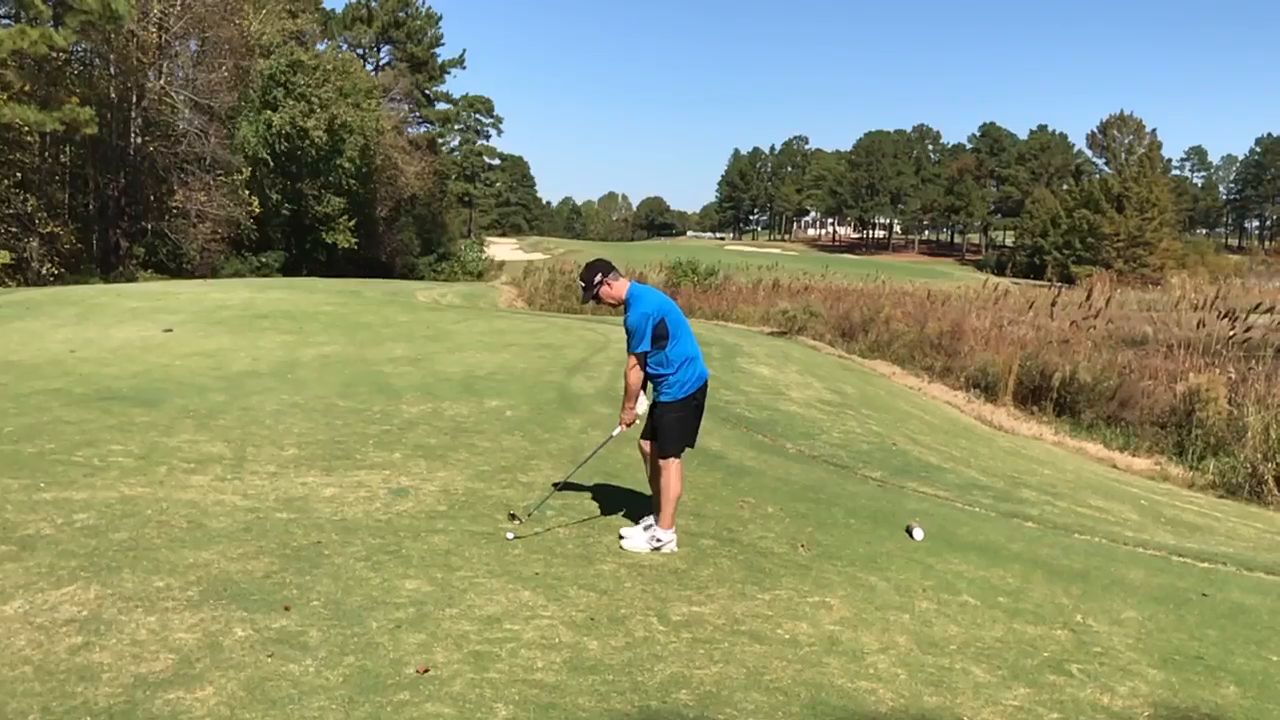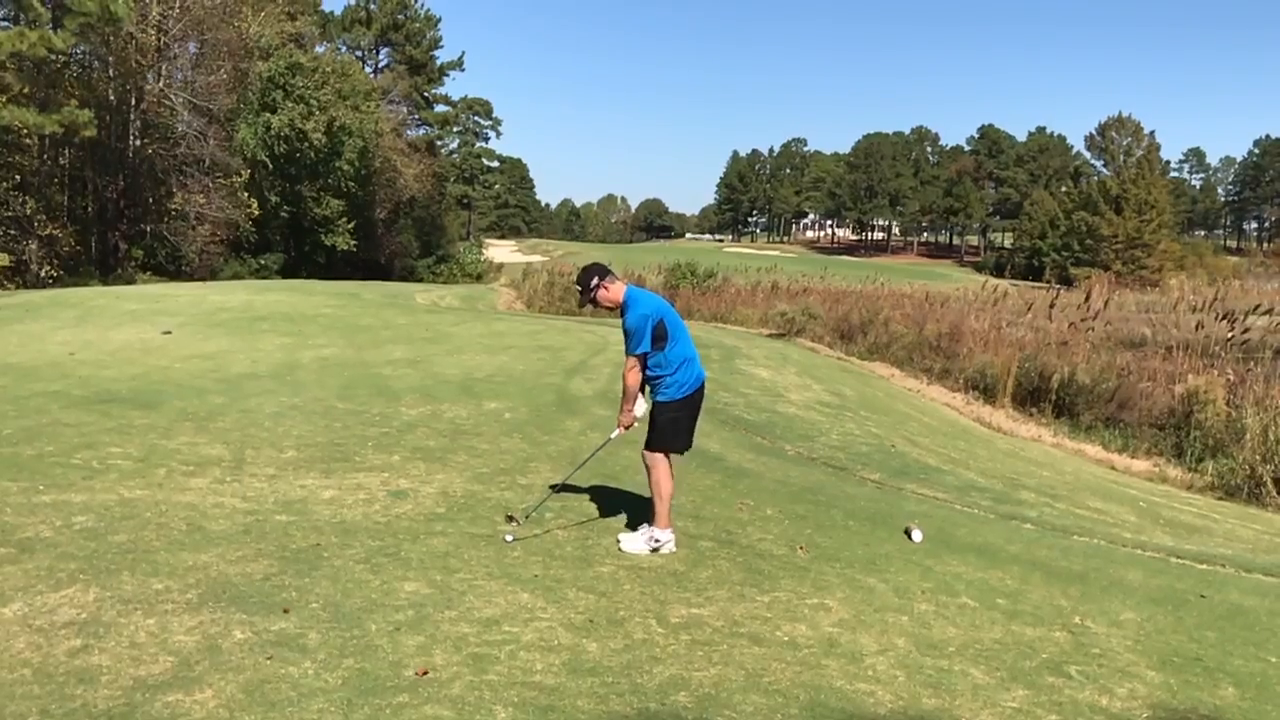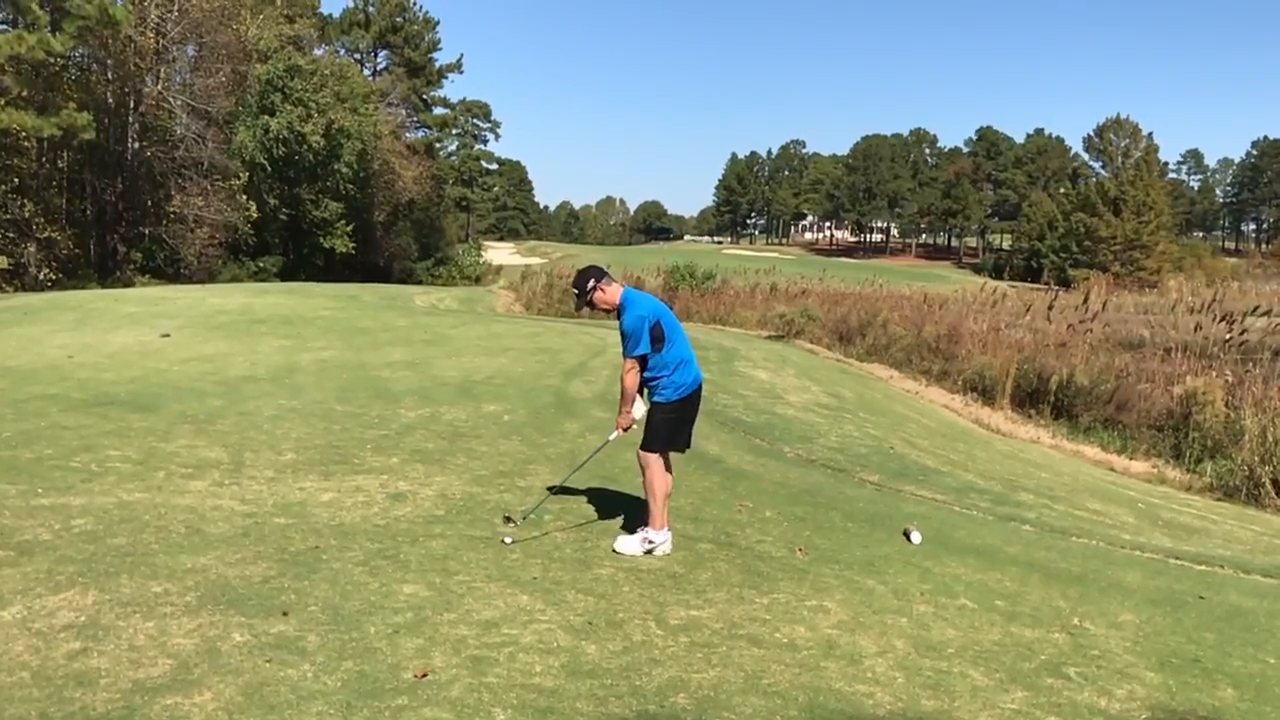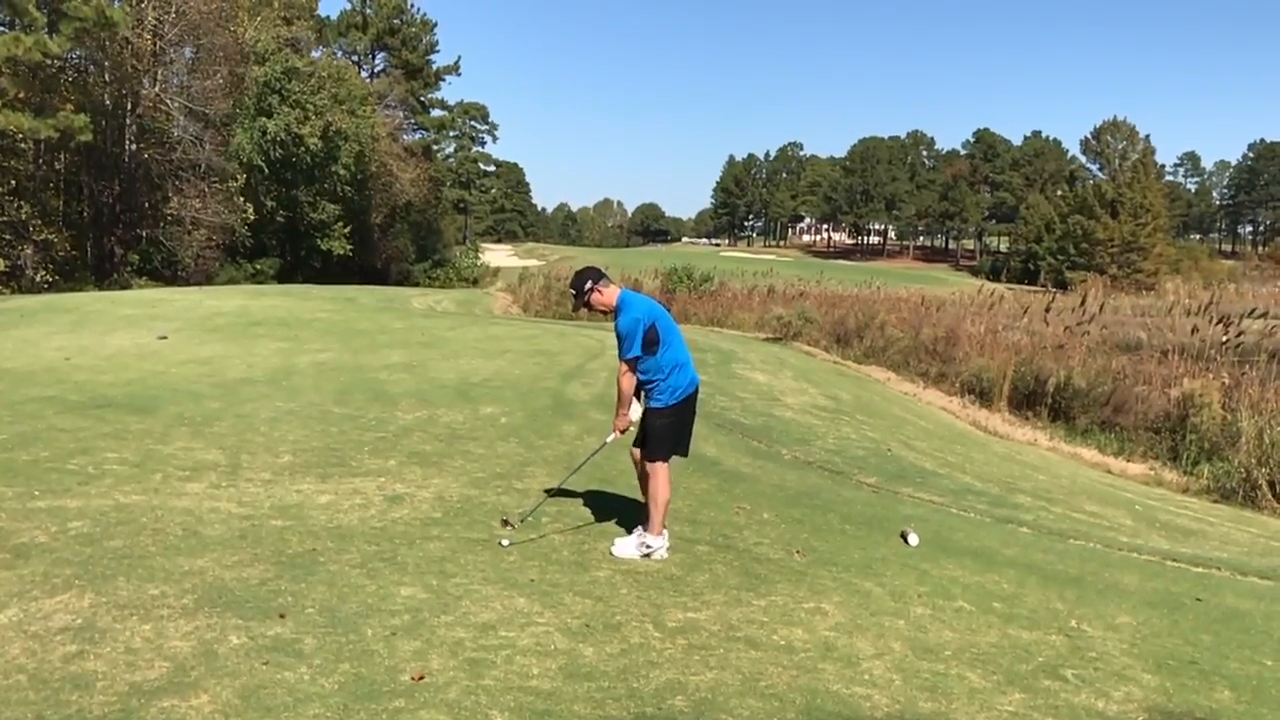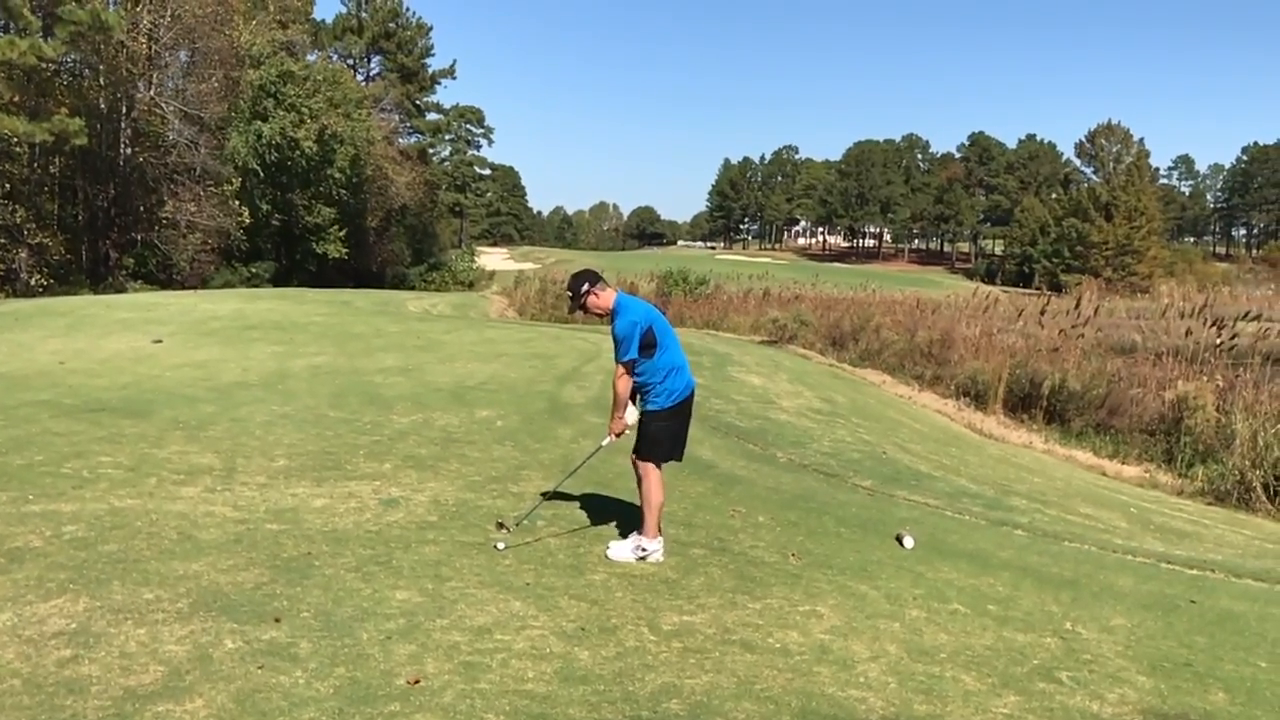
dt=0.2s
person 1, frame 1
left shoulder: (639, 309)
right shoulder: (640, 297)
left elbow: (635, 366)
right elbow: (644, 361)
left wrist: (627, 407)
right wrist: (635, 402)
left hip: (681, 386)
right hip: (674, 383)
left knee: (667, 457)
right knee: (649, 446)
left ankle: (664, 534)
right ankle: (658, 518)
person 1, frame 2
left shoulder: (638, 311)
right shoulder: (636, 301)
left elbow: (633, 367)
right elbow: (643, 362)
left wrist: (626, 409)
right wrist: (636, 401)
left hip: (678, 387)
right hip: (673, 385)
left knee: (655, 455)
right knee: (657, 455)
left ankle: (662, 534)
right ankle: (658, 525)
person 1, frame 3
left shoulder: (634, 313)
right shoulder: (633, 303)
left elbow: (631, 369)
right elbow: (641, 365)
left wrist: (625, 411)
right wrist: (636, 401)
left hip: (675, 388)
right hip: (673, 386)
left knee: (650, 455)
right knee: (657, 456)
left ankle: (657, 534)
right ankle: (658, 527)
person 1, frame 4
left shoulder: (630, 315)
right shoulder: (631, 305)
left elbow: (627, 372)
right elbow: (637, 367)
left wrist: (622, 414)
right wrist: (633, 404)
left hip: (671, 392)
right hip: (669, 390)
left knee: (655, 463)
right knee: (641, 455)
left ankle: (654, 540)
right ankle: (654, 528)
person 1, frame 5
left shoulder: (626, 318)
right shoulder: (627, 308)
left elbow: (623, 375)
right elbow: (633, 371)
left wrist: (617, 417)
right wrist: (627, 408)
left hip: (667, 395)
right hip: (663, 393)
left knee: (648, 465)
right knee: (642, 462)
left ankle: (650, 543)
right ankle: (649, 533)
